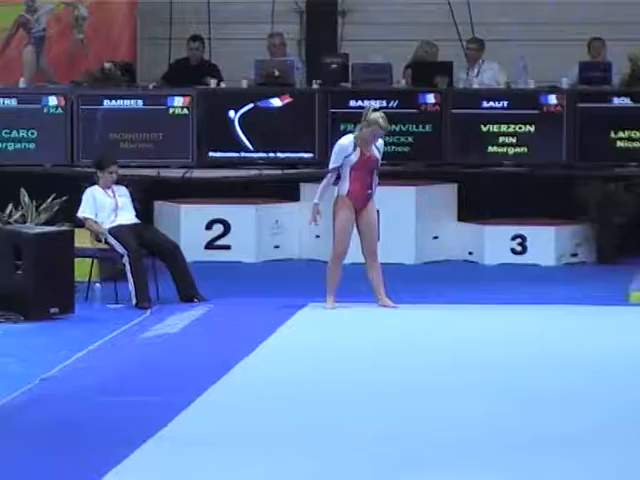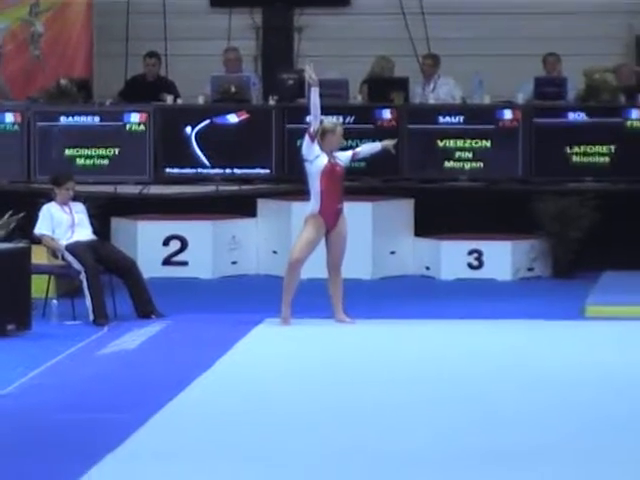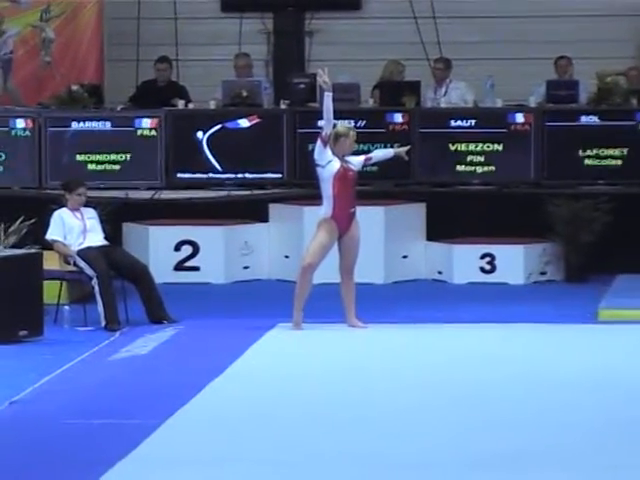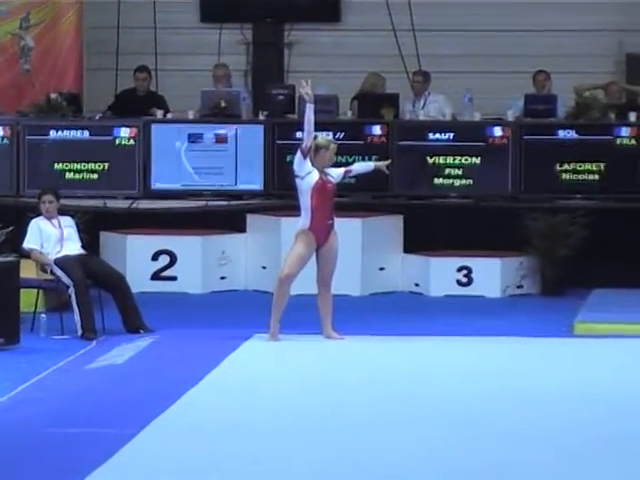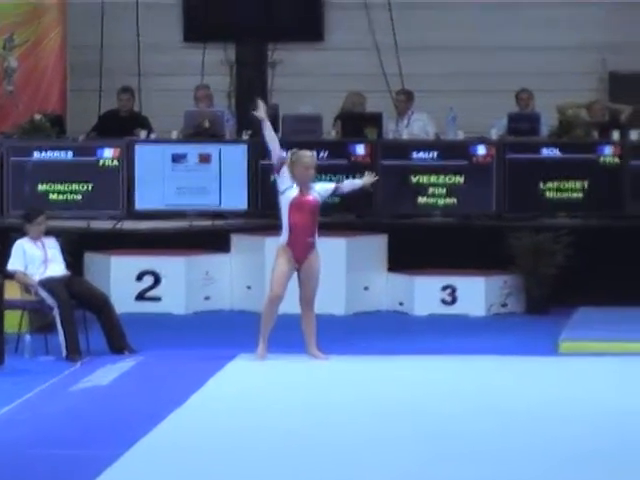
dt=1s
person 1, frame 1
left shoulder: (378, 144)
right shoulder: (345, 143)
right elbow: (331, 175)
right wrist: (317, 202)
left hip: (367, 202)
right hip: (346, 200)
left knee: (371, 252)
right knee: (340, 252)
left ankle: (381, 297)
right ankle: (330, 296)
person 1, frame 2
left shoulder: (339, 158)
right shoulder: (311, 152)
left elbow: (361, 150)
right elbow: (315, 119)
left wrist: (383, 145)
right wrist: (314, 87)
left hip: (338, 218)
right hip: (317, 217)
left knee: (335, 267)
right knee: (295, 260)
left ankle: (339, 313)
right ankle: (285, 311)
person 1, frame 3
left shoulder: (352, 162)
right shoulder: (323, 156)
left elbow: (374, 155)
right elbow: (327, 124)
left wrist: (396, 151)
right wrist: (327, 91)
left hip: (350, 222)
right hip: (330, 222)
left knee: (348, 271)
right knee: (308, 265)
left ankle: (351, 317)
right ankle: (297, 316)
person 1, frame 4
left shoulder: (331, 174)
right shoulder: (303, 167)
left elbow: (354, 168)
right elbow: (308, 135)
left wrist: (377, 165)
right wrist: (310, 103)
left hip: (329, 234)
right hip: (308, 233)
left knee: (325, 283)
right knee: (285, 276)
left ankle: (327, 329)
right ankle: (274, 326)
person 1, frame 5
left shoulder: (317, 190)
right shoulder: (286, 183)
left elbow: (342, 186)
right elbow: (276, 154)
left wrist: (365, 181)
right wrist: (265, 122)
left hip: (309, 252)
right hip: (287, 250)
left knee: (308, 301)
right knee: (274, 297)
left ankle: (311, 347)
right ankle: (262, 343)
person 2, frame 1
left shoulder: (123, 190)
right shoulder: (91, 193)
right elbow: (88, 222)
right wrist: (104, 233)
left hip: (136, 225)
right hip: (114, 229)
left knee: (171, 247)
right knee: (133, 251)
left ankle: (189, 293)
right ankle: (141, 298)
person 2, frame 2
left shoulder: (79, 206)
right shoulder: (48, 209)
right elbow: (45, 239)
left wrist: (95, 240)
right wrist: (62, 249)
left hip: (93, 242)
right hip: (72, 245)
left knee: (128, 264)
right knee: (91, 267)
left ankle: (146, 309)
right ankle: (98, 315)
person 2, frame 3
left shoulder: (91, 212)
right shoulder: (59, 215)
right elbow: (57, 245)
right wrist: (74, 255)
left hip: (104, 247)
right hip: (83, 251)
left knee: (140, 269)
right knee: (102, 273)
left ankle: (158, 314)
right ankle: (110, 321)
person 2, frame 4
left shoulder: (68, 220)
right shoulder: (36, 223)
right elbow: (34, 253)
left wrist: (84, 254)
right wrist: (51, 263)
left hip: (82, 256)
right hip: (60, 259)
left knee: (117, 278)
right knee: (79, 281)
left ankle: (134, 324)
right ankle: (87, 329)
person 2, frame 5
left shoulder: (52, 242)
right shoulder: (21, 245)
right elbow: (18, 274)
left wrist: (68, 275)
right wrist: (35, 285)
left hip: (65, 278)
right hip: (44, 281)
left knee: (101, 299)
right knee: (63, 302)
left ankle: (119, 344)
right ankle: (71, 351)
